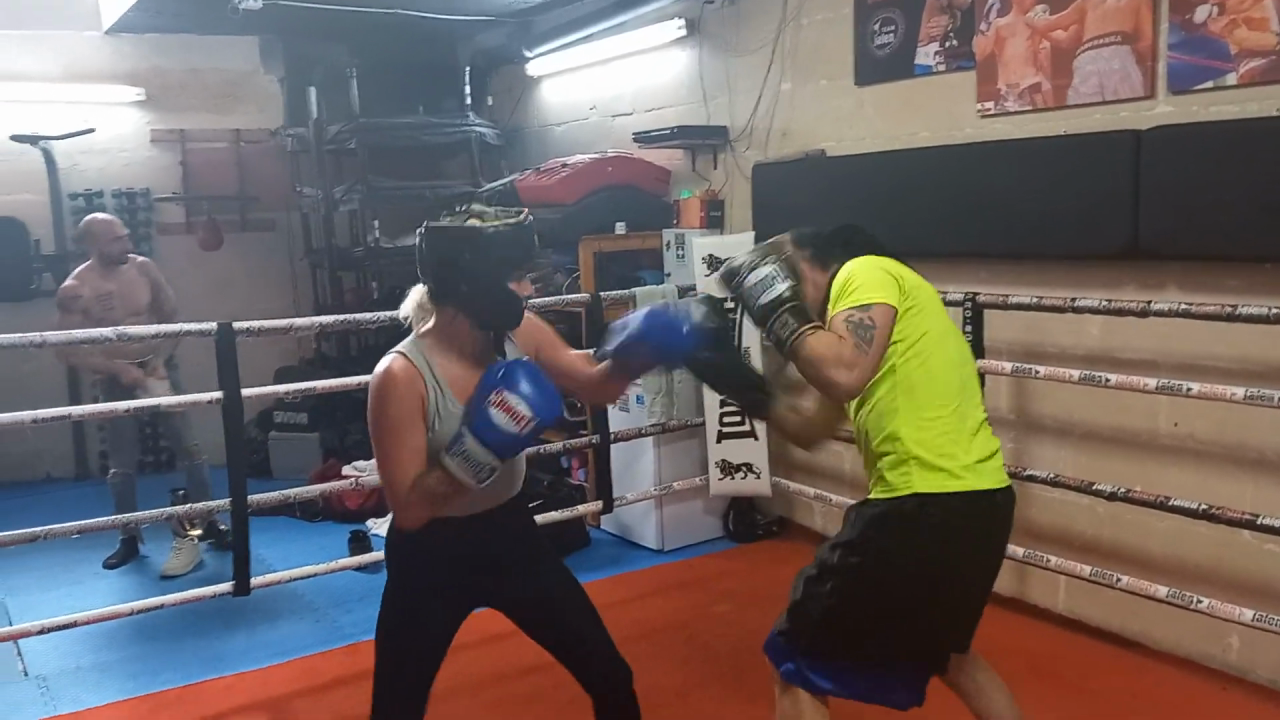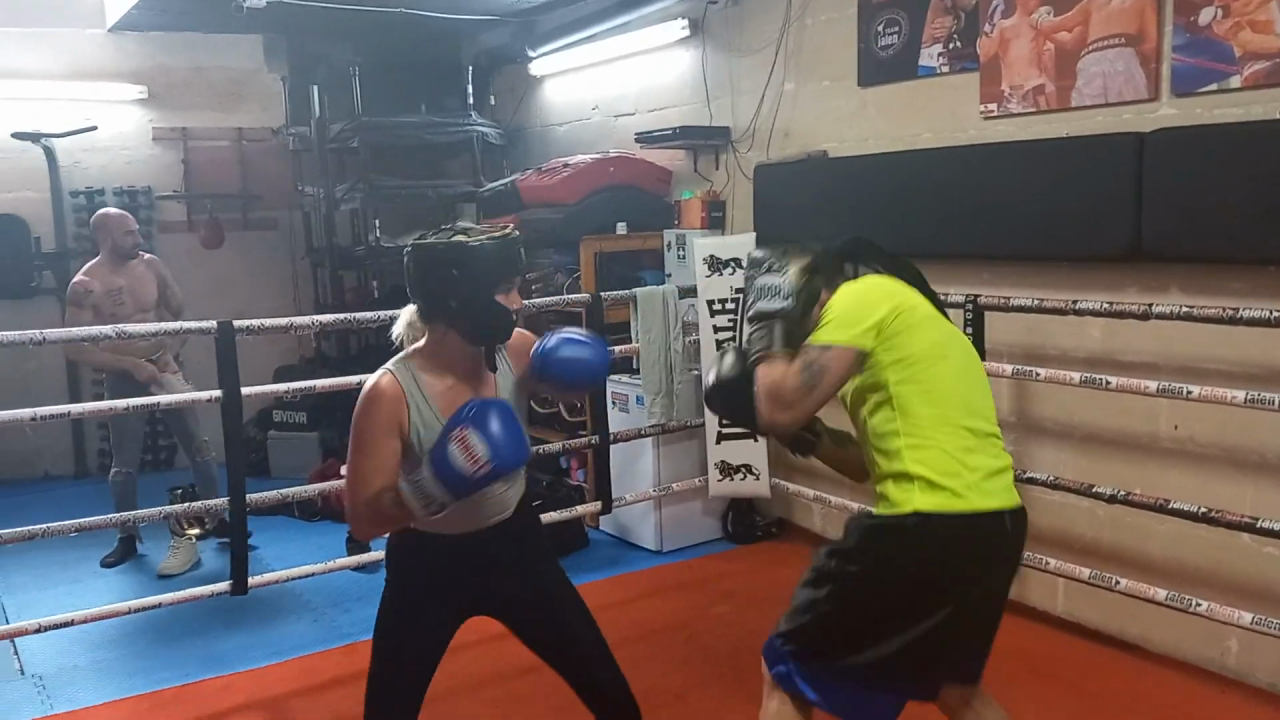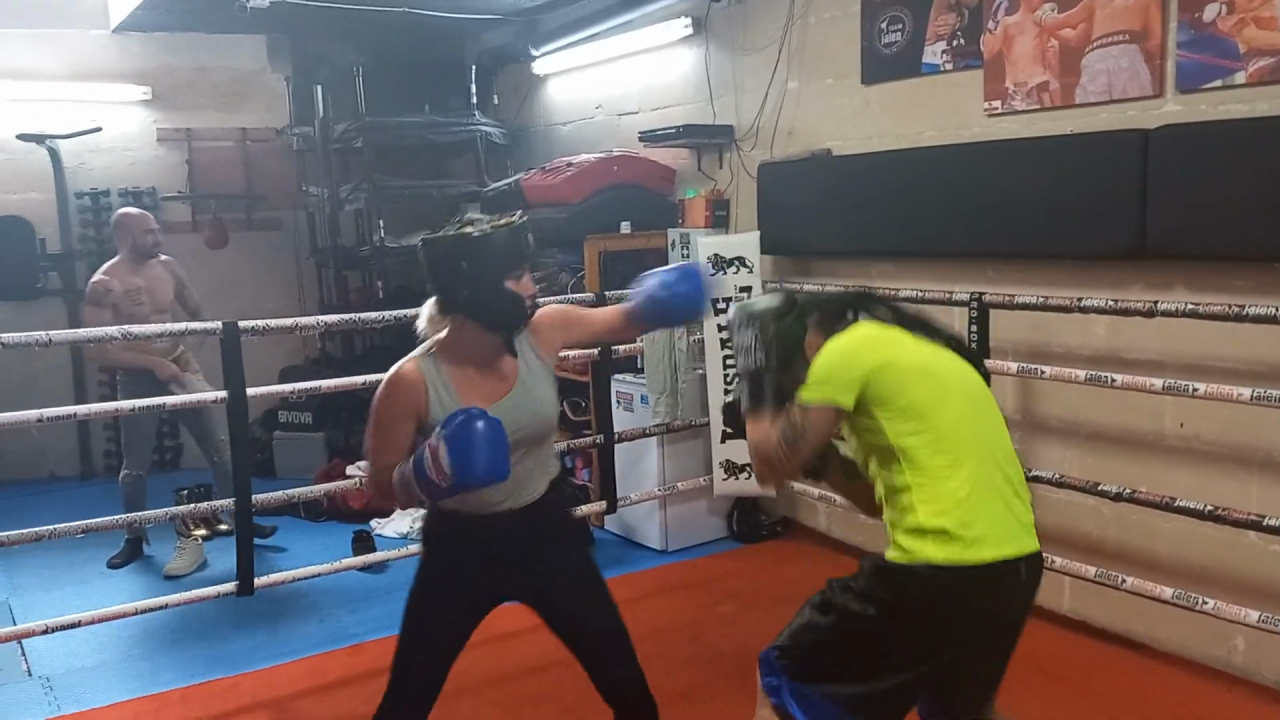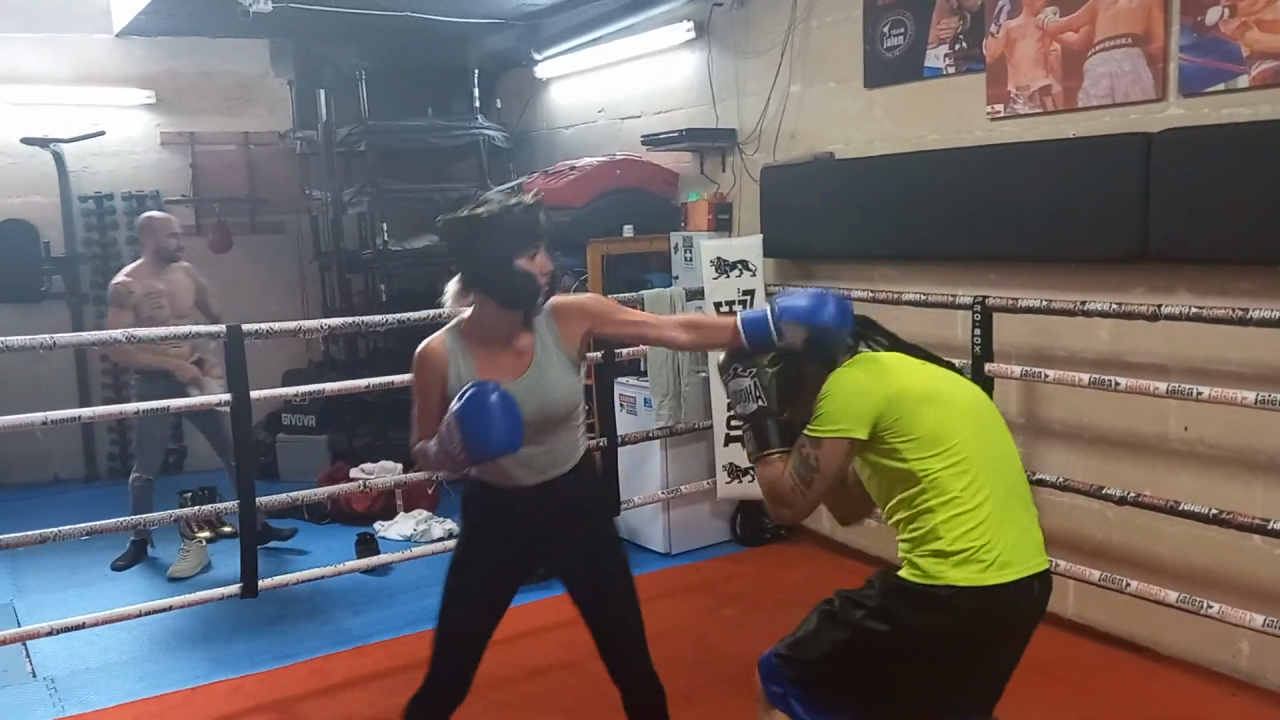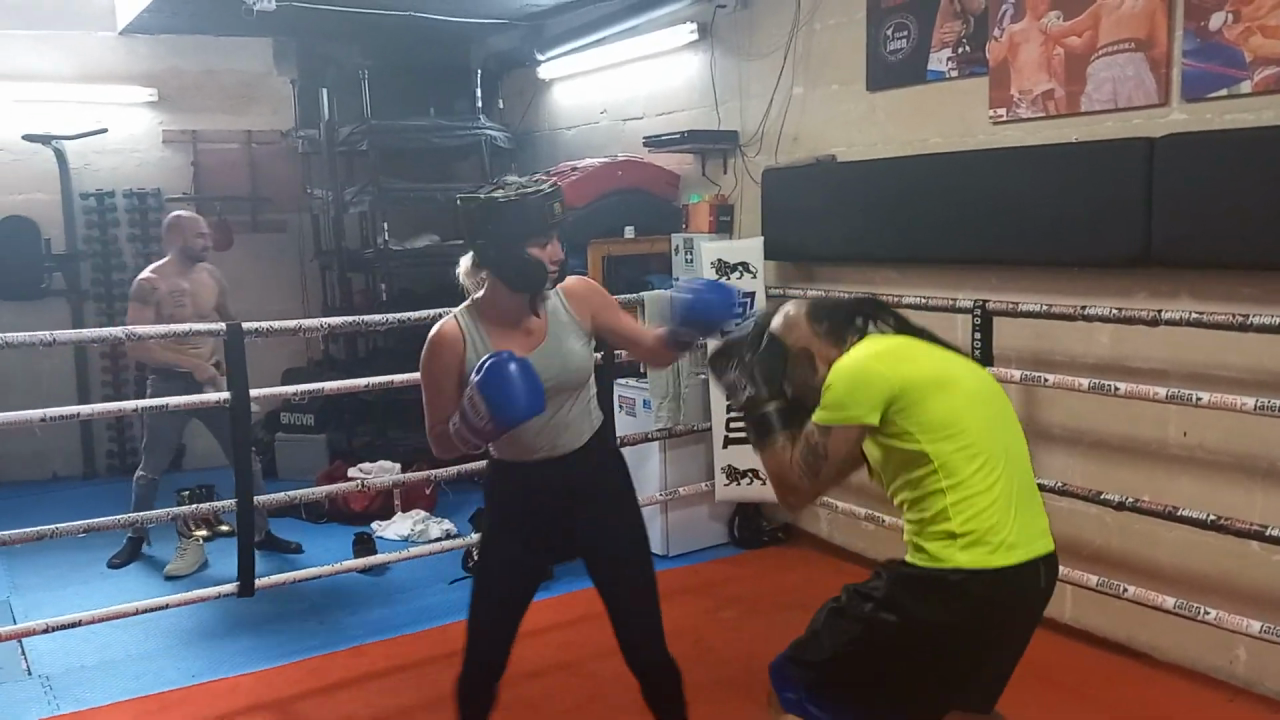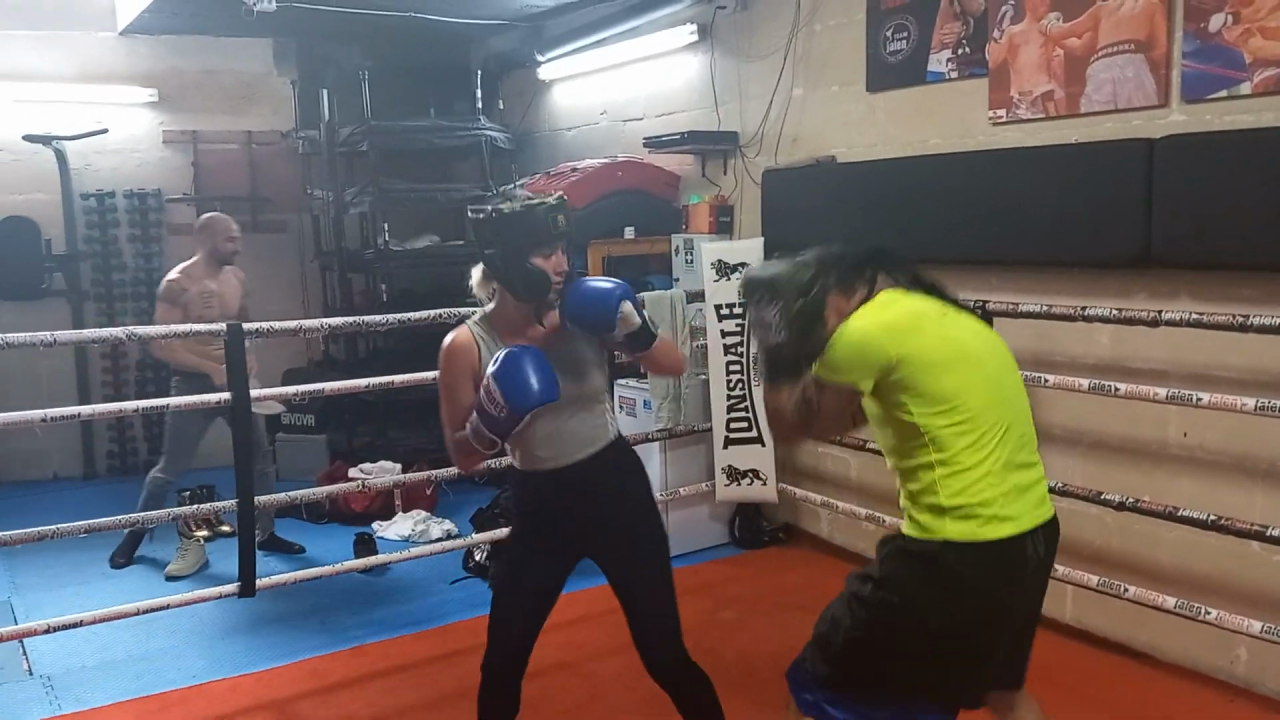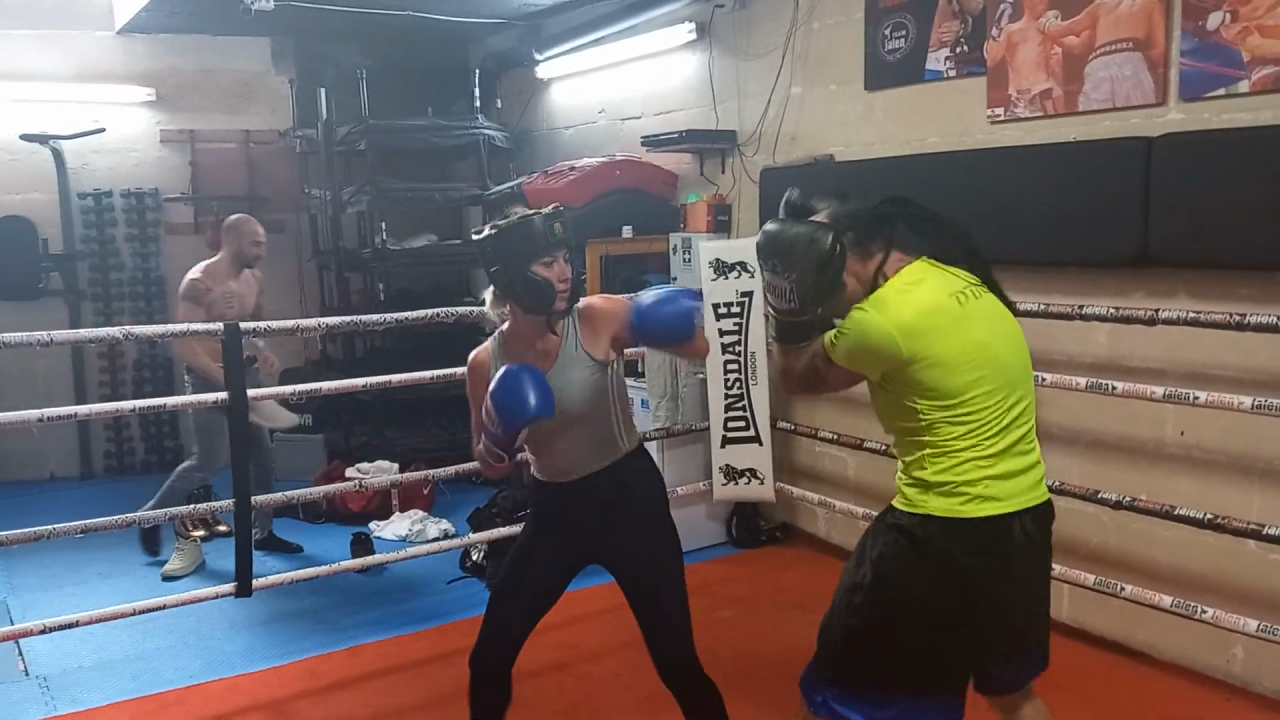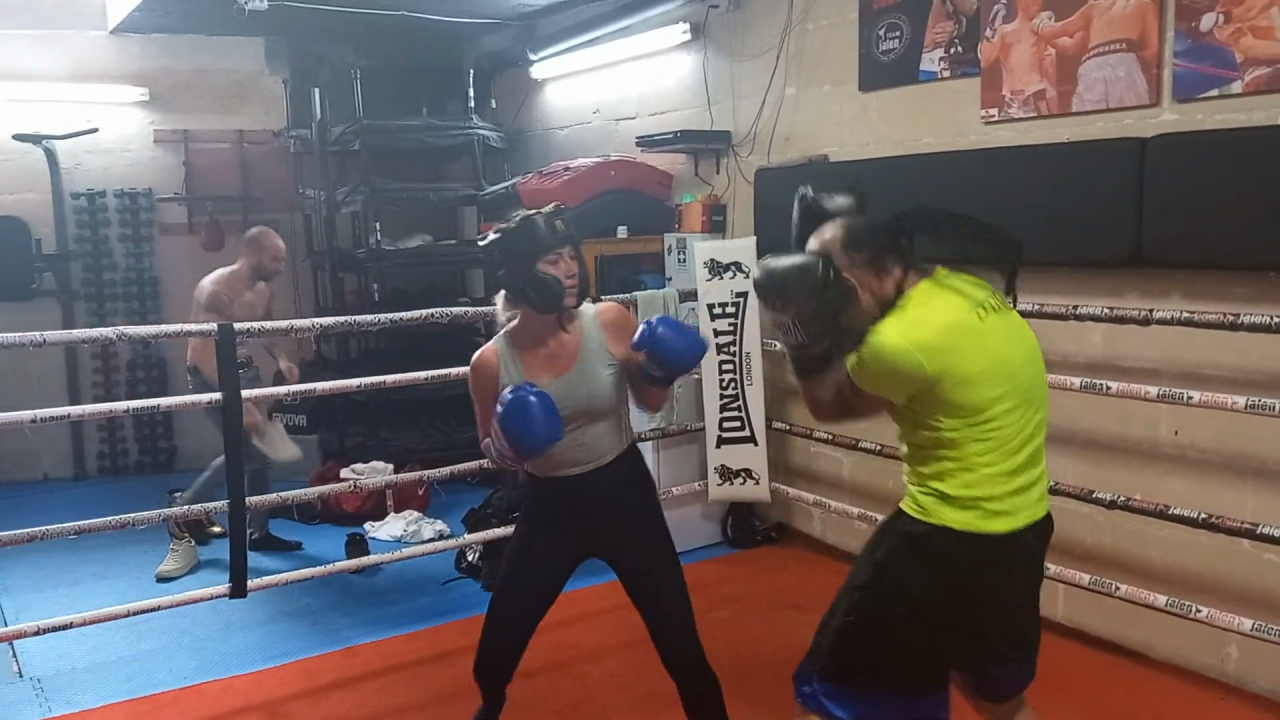
dt=0.1s
person 1, frame 1
left shoulder: (519, 332)
right shoulder: (401, 376)
left elbow: (591, 385)
right elbow: (410, 507)
left wrist: (633, 352)
right wrist: (485, 445)
left hip: (514, 538)
right hip: (436, 561)
left knee: (609, 678)
person 1, frame 2
left shoulder: (514, 347)
right shoulder: (389, 393)
left elbow: (547, 390)
right elbow: (363, 518)
left wrist: (566, 373)
right wrist: (440, 479)
left hip: (517, 548)
right hip: (427, 567)
person 1, frame 3
left shoulder: (537, 328)
right shoulder: (411, 381)
left elbow: (616, 324)
right elbow: (379, 488)
left wrist: (650, 307)
right wrist: (426, 476)
left hip: (546, 529)
right hip: (461, 547)
person 1, frame 4
left shoulder: (567, 317)
right shoulder: (438, 355)
left elbow: (681, 332)
right elbow: (425, 456)
left wrist: (768, 325)
right wrist: (449, 447)
left hip: (575, 509)
right hip: (498, 529)
left knee: (632, 669)
person 1, frame 5
left shoulder: (578, 296)
right shoulder: (451, 338)
left elbow: (658, 352)
right elbow: (442, 446)
left wrist: (690, 326)
right wrist: (477, 423)
left hip: (596, 482)
right hip: (517, 499)
left knee: (646, 652)
right knee: (483, 663)
person 1, frame 6
left shoulder: (585, 307)
right shoulder: (464, 347)
left elbow: (674, 365)
right elbow: (463, 456)
left wrist: (629, 330)
right wrist: (490, 422)
left hip: (615, 488)
right hip: (540, 503)
left knee: (666, 656)
right knee: (502, 664)
person 1, frame 7
left shoulder: (599, 316)
right shoulder: (486, 362)
left elbow: (691, 343)
right elbow: (488, 464)
left wrist: (678, 327)
right wrist: (499, 437)
left hip: (630, 496)
right hip: (555, 511)
left knee: (676, 661)
right knee: (490, 656)
person 1, frame 8
left shoulder: (610, 321)
right shoulder: (490, 361)
left elbow: (652, 404)
right elbow: (493, 453)
left wrist: (661, 370)
right wrist: (506, 447)
left hip: (624, 494)
right hip: (548, 509)
left knee: (683, 652)
right knee: (495, 651)
person 2, frame 1
left shoulder: (865, 274)
left elbow: (845, 375)
right elbow: (819, 423)
left wrist: (780, 308)
left hip: (922, 512)
right hip: (983, 503)
left knee: (794, 666)
right knee: (947, 654)
person 2, frame 2
left shoulder: (863, 296)
right shoulder: (907, 322)
left elbow: (783, 409)
left wrist: (767, 324)
left hip: (924, 528)
right hip: (995, 526)
left knee: (787, 669)
person 2, frame 3
left shoulder: (847, 353)
right shoulder: (918, 356)
left elbow: (772, 463)
left wrist: (756, 372)
left hip: (941, 574)
right hip: (1014, 569)
left knee: (781, 682)
person 2, frame 4
left shoulder: (854, 381)
right shoulder: (910, 378)
left elbow: (788, 503)
right elbow: (849, 509)
left wrist: (758, 413)
left hip: (952, 594)
left knee: (782, 686)
person 2, frame 5
left shoulder: (862, 367)
right shoulder: (916, 355)
left elbow: (797, 489)
right elbow: (832, 468)
left wrist: (757, 402)
right wrist: (781, 397)
left hip: (958, 579)
person 2, frame 6
left shoulder: (867, 331)
right shoulder: (932, 316)
left elbow: (789, 422)
right elbow: (844, 413)
left wrist: (777, 343)
left hip: (956, 555)
right hip: (1029, 539)
person 2, frame 7
left shoulder: (880, 320)
right shoulder: (957, 282)
left elbow: (793, 378)
left wrist: (789, 302)
left hip: (942, 533)
right hip: (1024, 520)
person 2, frame 8
left shoulder: (901, 343)
right shoulder: (968, 290)
left elbow: (829, 404)
left wrist: (800, 333)
left hip: (947, 541)
right hip: (1021, 530)
person 3, frame 1
left shoulder: (144, 269)
right shoulder: (75, 291)
left elbow: (173, 318)
right elbow: (66, 350)
left wrist: (160, 359)
right wrist: (117, 368)
left hip: (156, 370)
right hip: (117, 379)
left knee: (189, 449)
right knee: (122, 465)
left ankle: (208, 524)
right ankle: (129, 539)
person 3, frame 2
left shoulder: (151, 266)
right shoulder: (85, 286)
left elbow: (179, 314)
right elbow: (75, 348)
left wrist: (170, 354)
right wrist: (131, 365)
left hip: (163, 367)
right hip: (123, 377)
left knee: (198, 446)
right knee: (125, 464)
left ankle: (216, 521)
right ankle: (128, 538)
person 3, frame 3
left shoulder: (167, 267)
right shoulder: (103, 285)
left elbow: (196, 313)
right elbow: (96, 349)
left wrist: (189, 353)
right wrist: (152, 363)
left hip: (178, 370)
right hip: (138, 378)
left knee: (218, 447)
right knee: (135, 466)
right ankle: (134, 538)
person 3, frame 4
left shoulder: (188, 274)
right shoulder: (125, 286)
left elbow: (216, 320)
right elbow: (117, 349)
left wrist: (211, 356)
right wrist: (172, 365)
left hip: (197, 374)
right hip: (153, 382)
left knee: (235, 451)
right knee: (145, 468)
left ankle: (256, 526)
right ankle: (139, 541)
person 3, frame 5
left shoulder: (211, 275)
right shoulder: (149, 285)
left elbow: (229, 322)
right elbow: (136, 346)
right wrist: (193, 365)
left hip: (214, 377)
right hip: (170, 381)
right knee: (152, 465)
left ankle: (261, 533)
right ankle: (136, 538)
person 3, frame 6
left shoulder: (236, 278)
right shoulder: (177, 284)
right elbow: (160, 345)
left wrist: (247, 354)
right wrist: (211, 368)
left hip: (230, 377)
right hip: (193, 380)
left knee: (261, 457)
right knee: (173, 465)
left ankle: (265, 533)
right ankle: (135, 532)
person 3, frame 7
left shoulder: (254, 278)
right shoulder: (200, 282)
right elbow: (182, 346)
left wrist: (263, 352)
right wrist: (227, 382)
left hip: (245, 371)
right hip: (208, 375)
left knee: (263, 456)
right knee: (211, 460)
left ankle: (263, 533)
right ankle: (155, 515)
person 3, frame 8
left shoulder: (263, 288)
right shoulder: (218, 292)
right elbow: (202, 356)
left wrist: (280, 358)
right wrist: (241, 404)
left hip: (242, 370)
right hip: (212, 377)
left knee: (262, 453)
right knee: (246, 450)
left ankle: (259, 533)
right ankle: (186, 509)
